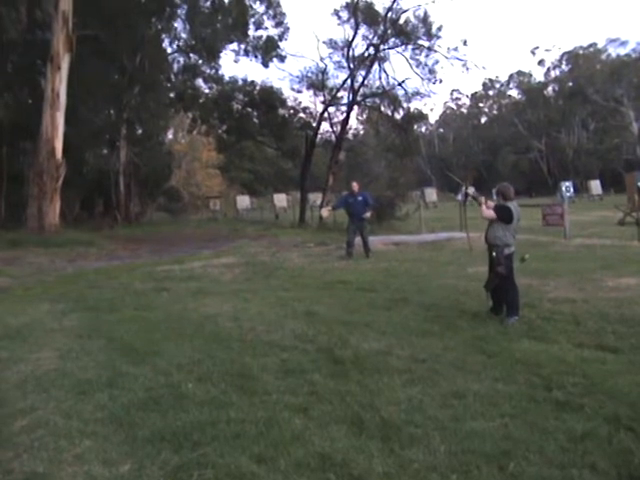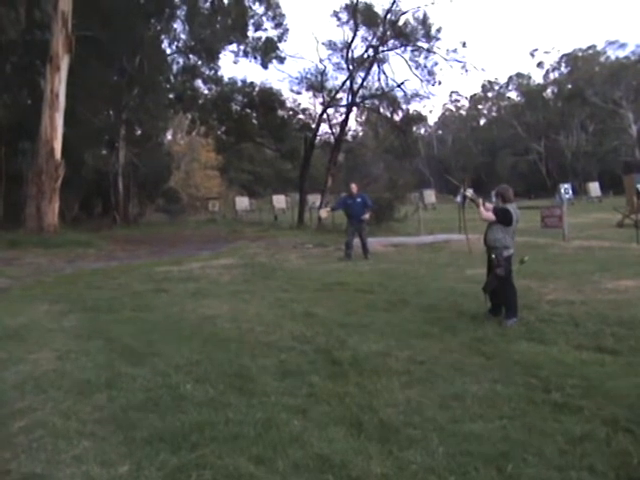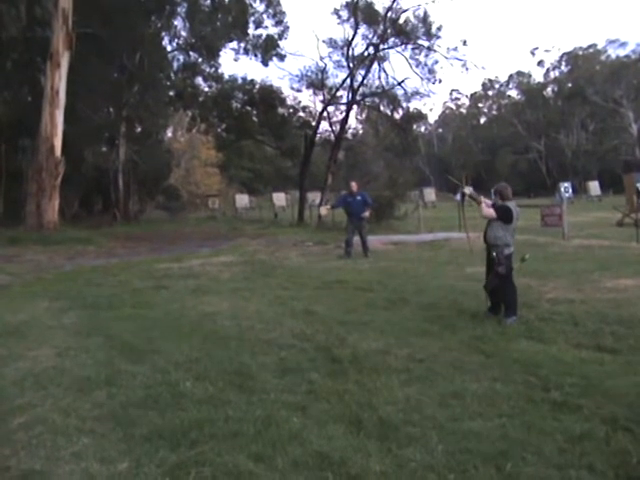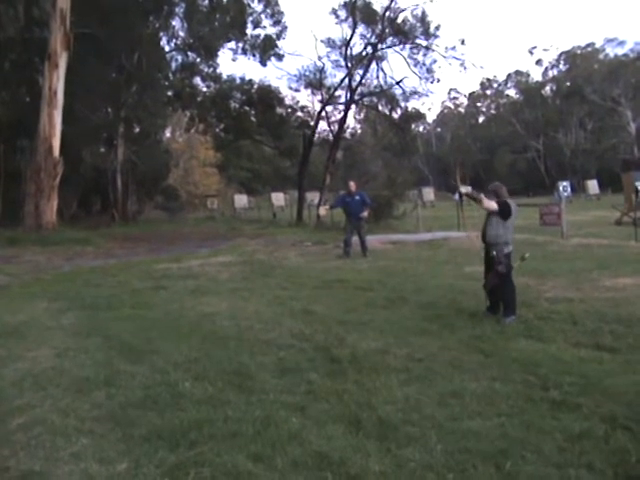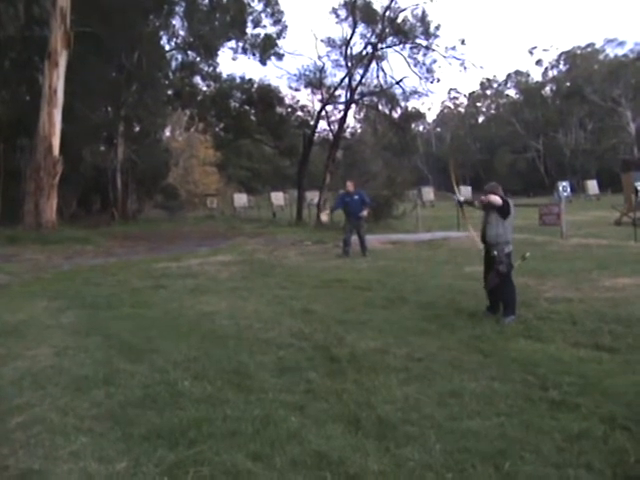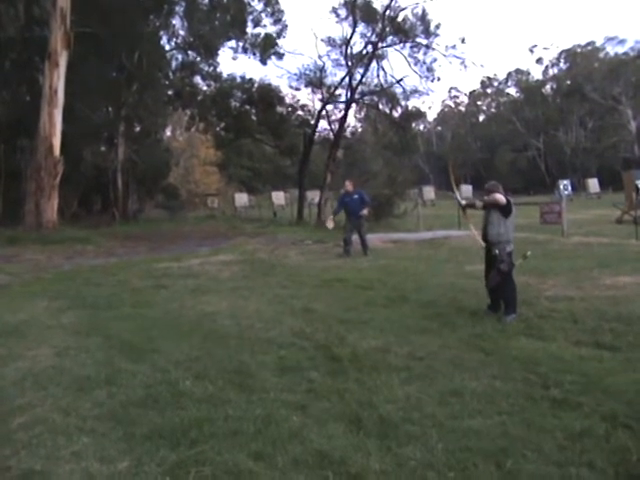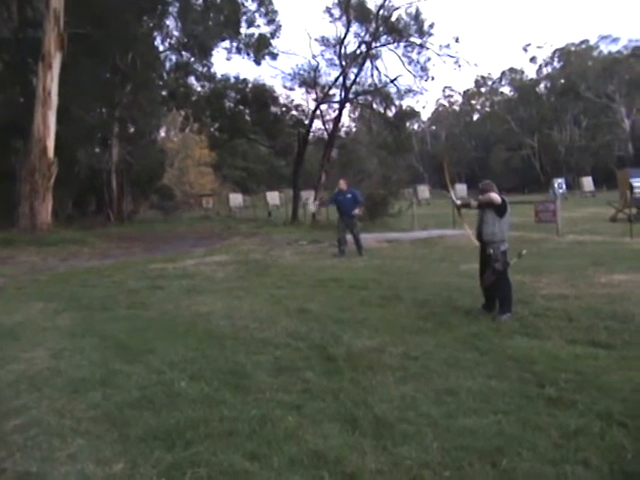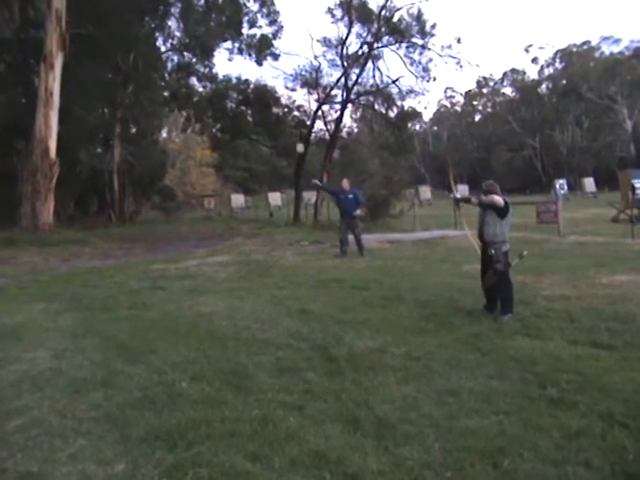
dt=0.3s
person 1, frame 1
left shoulder: (506, 209)
right shoulder: (505, 207)
left elbow: (486, 214)
right elbow: (491, 205)
left wrist: (482, 204)
left hip: (503, 251)
right hip: (497, 250)
left knee: (507, 282)
right knee: (495, 281)
left ankle: (513, 313)
right ankle: (497, 308)
person 1, frame 2
left shoulder: (506, 212)
right shoulder: (503, 209)
left elbow: (485, 216)
right elbow: (489, 207)
left wrist: (480, 206)
left hip: (502, 253)
right hip: (495, 252)
left knee: (505, 284)
right knee: (493, 282)
left ankle: (512, 315)
right ankle: (496, 310)
person 1, frame 3
left shoulder: (507, 209)
right shoulder: (502, 206)
left elbow: (485, 213)
right elbow: (487, 202)
left wrist: (481, 203)
left hip: (502, 251)
right hip: (494, 250)
left knee: (505, 282)
right knee: (492, 281)
left ankle: (511, 313)
right ankle: (495, 308)
person 1, frame 4
left shoulder: (506, 205)
right shoulder: (495, 204)
left elbow: (486, 204)
right elbow: (480, 199)
left wrist: (483, 199)
right wrist: (468, 194)
left hip: (501, 250)
right hip: (491, 249)
left knee: (504, 281)
right knee: (490, 280)
left ankle: (510, 313)
right ankle: (494, 308)
person 1, frame 5
left shoulder: (504, 204)
right shoulder: (491, 205)
left elbow: (492, 199)
right elbow: (479, 204)
left wrist: (484, 199)
right wrist: (465, 201)
left hip: (501, 250)
right hip: (490, 248)
left knee: (504, 281)
right knee: (490, 280)
left ankle: (509, 313)
right ankle: (494, 307)
person 1, frame 6
left shoulder: (505, 203)
right shoulder: (492, 204)
left elbow: (497, 197)
right elbow: (480, 204)
left wrist: (487, 200)
right wrist: (467, 204)
left hip: (502, 248)
right hip: (491, 247)
left knee: (505, 280)
right knee: (491, 279)
left ankle: (510, 311)
right ankle: (495, 306)
person 1, frame 7
left shoulder: (500, 203)
right shoulder: (486, 204)
left elbow: (493, 196)
right elbow: (474, 204)
left wrist: (482, 199)
right wrist: (461, 204)
left hip: (497, 248)
right hip: (486, 247)
left knee: (500, 279)
right knee: (486, 278)
left ankle: (505, 310)
right ankle: (489, 305)
person 1, frame 8
left shoulder: (502, 204)
right shoulder: (487, 203)
left elbow: (495, 199)
right elbow: (474, 200)
left wrist: (484, 200)
right wrist: (461, 199)
left hip: (499, 248)
right hip: (487, 247)
left knee: (502, 279)
right knee: (487, 278)
left ankle: (507, 311)
right ankle: (491, 306)
